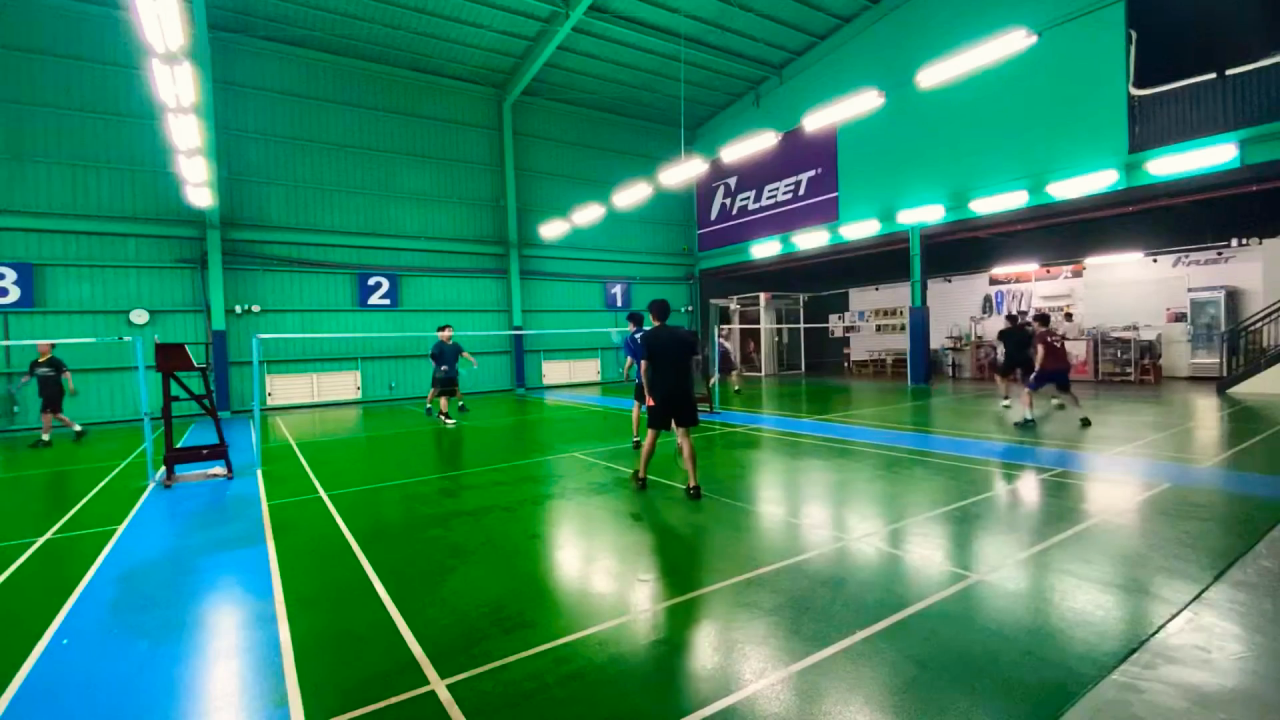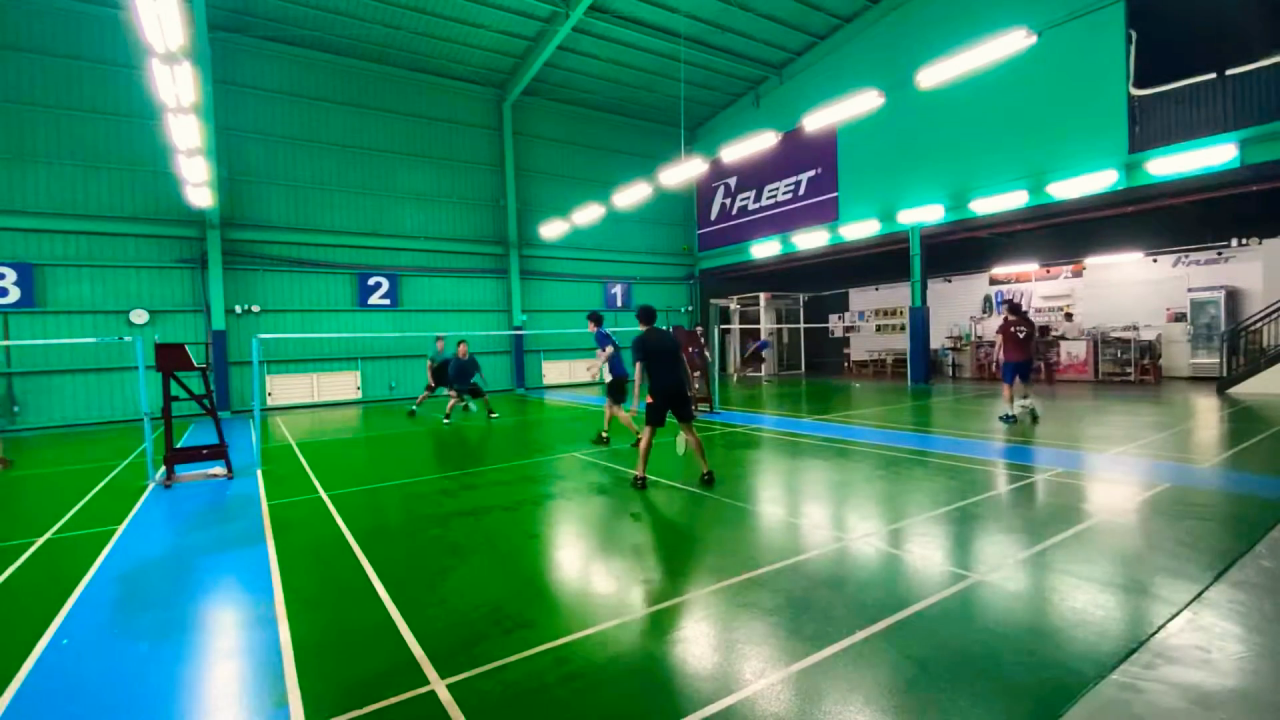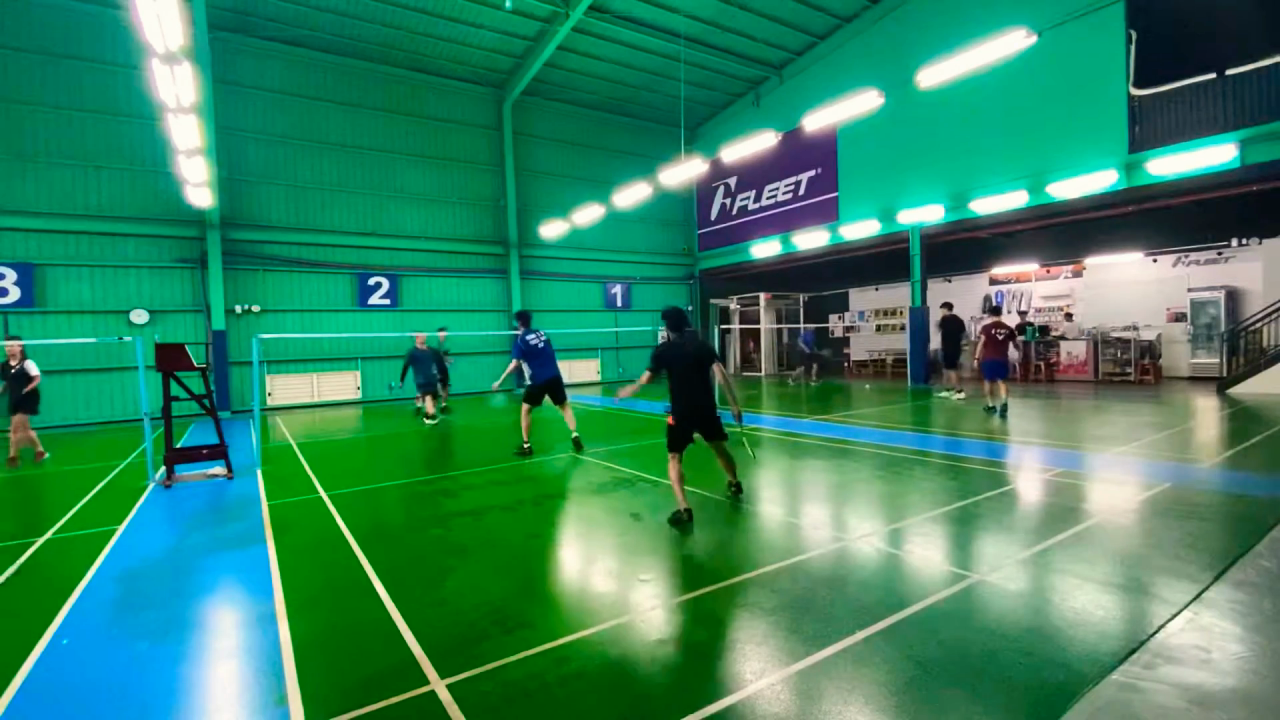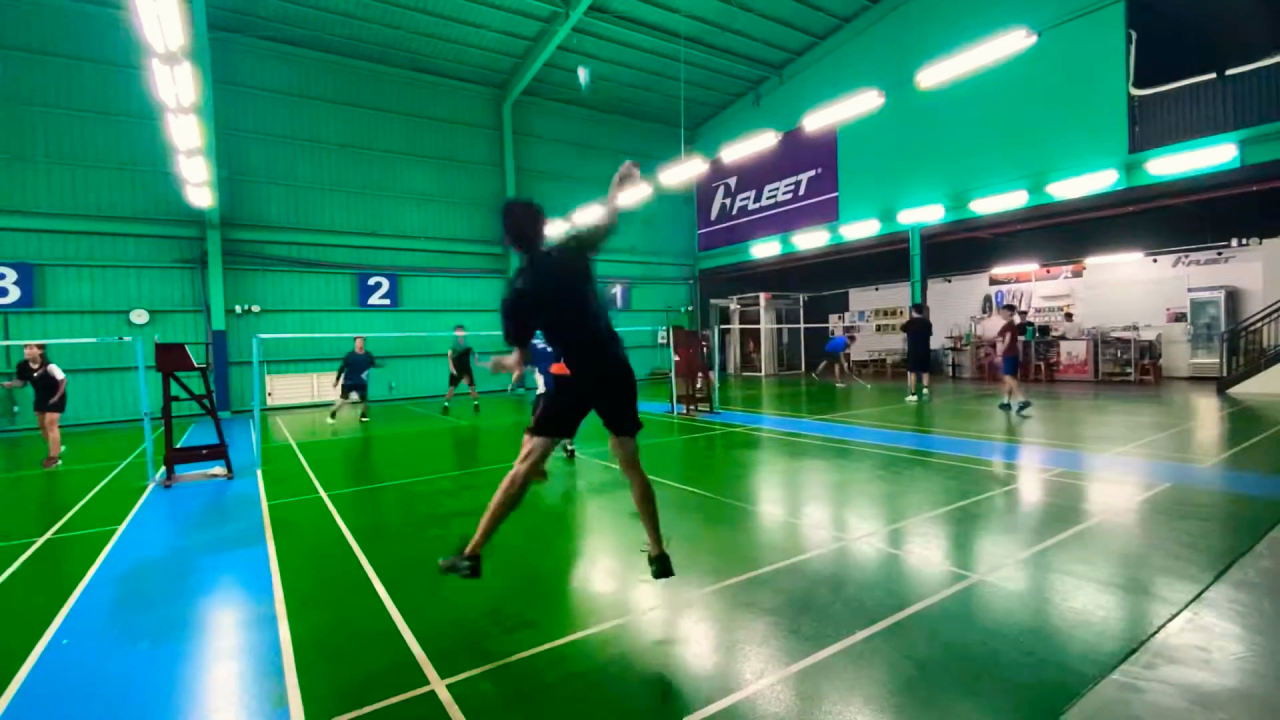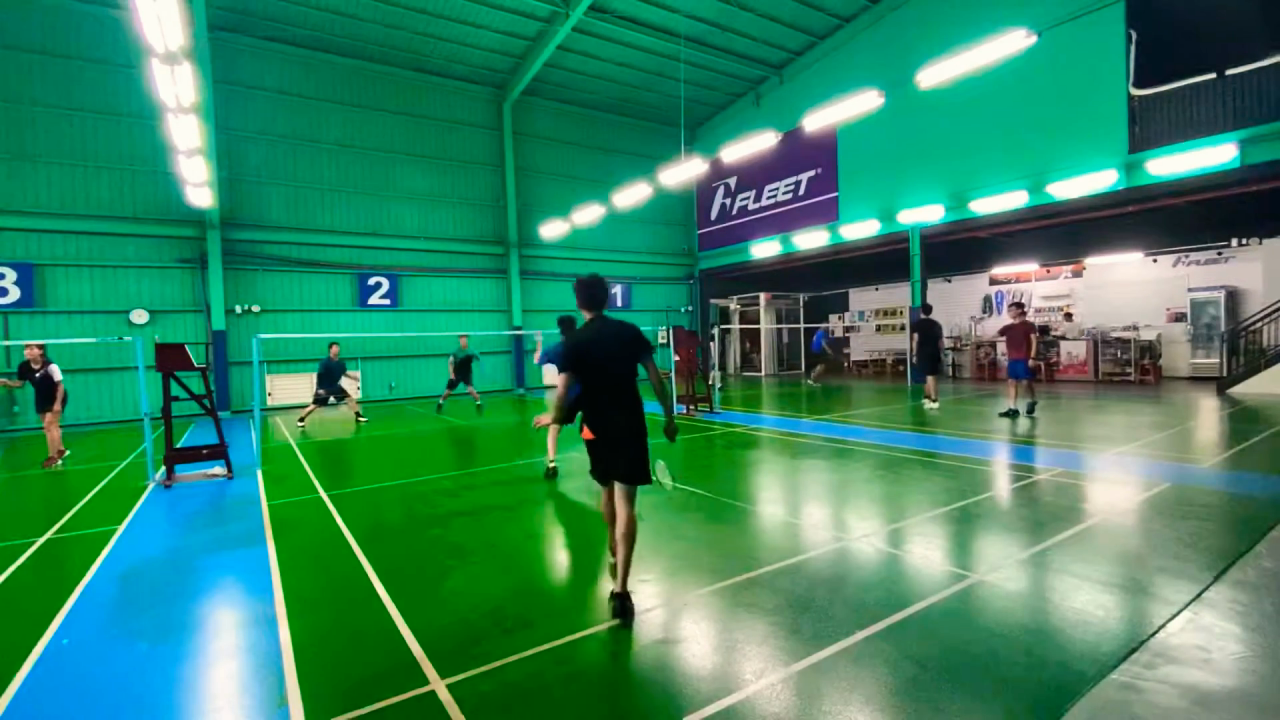
dt=1s
person 1, frame 1
left shoulder: (647, 336)
right shoulder: (684, 335)
left elbow: (644, 368)
right elbow: (692, 366)
left wrist: (647, 392)
right wrist: (689, 388)
left hip: (659, 392)
right hip: (683, 391)
left knee: (652, 435)
right knee: (685, 437)
left ankle: (641, 476)
right ankle: (693, 485)
person 1, frame 2
left shoulder: (640, 341)
right shoulder: (670, 336)
left elbow: (639, 371)
right elbow: (683, 364)
left wrist: (636, 398)
right wrist: (689, 389)
left hip: (658, 391)
right hip: (679, 389)
left knee: (648, 433)
right knee: (689, 430)
left ankle: (640, 477)
right ankle: (706, 472)
person 1, frame 3
left shoulder: (663, 349)
right shoulder: (702, 344)
left elbow: (647, 379)
right elbow: (720, 373)
left wrist: (629, 391)
right wrist: (734, 404)
left hip: (681, 410)
right hip: (706, 407)
left knee: (674, 459)
right knee: (718, 446)
left ankle: (683, 508)
right ankle: (734, 483)
person 1, frame 4
left shoulder: (518, 295)
right shoulder: (567, 254)
left elbow: (520, 359)
right elbow: (607, 223)
left wrist: (505, 363)
right wrist: (618, 184)
left hip: (574, 375)
right hip: (613, 368)
left knee: (527, 463)
right knee: (629, 464)
person 1, frame 5
left shoulder: (573, 341)
right shoulder: (630, 332)
left elbow: (563, 392)
right elbow: (656, 379)
left wrist: (553, 417)
right wrist: (669, 416)
left hip: (596, 427)
right hip: (631, 425)
left knee: (608, 491)
right knee: (626, 504)
left ankle: (616, 554)
right ankle: (620, 591)
